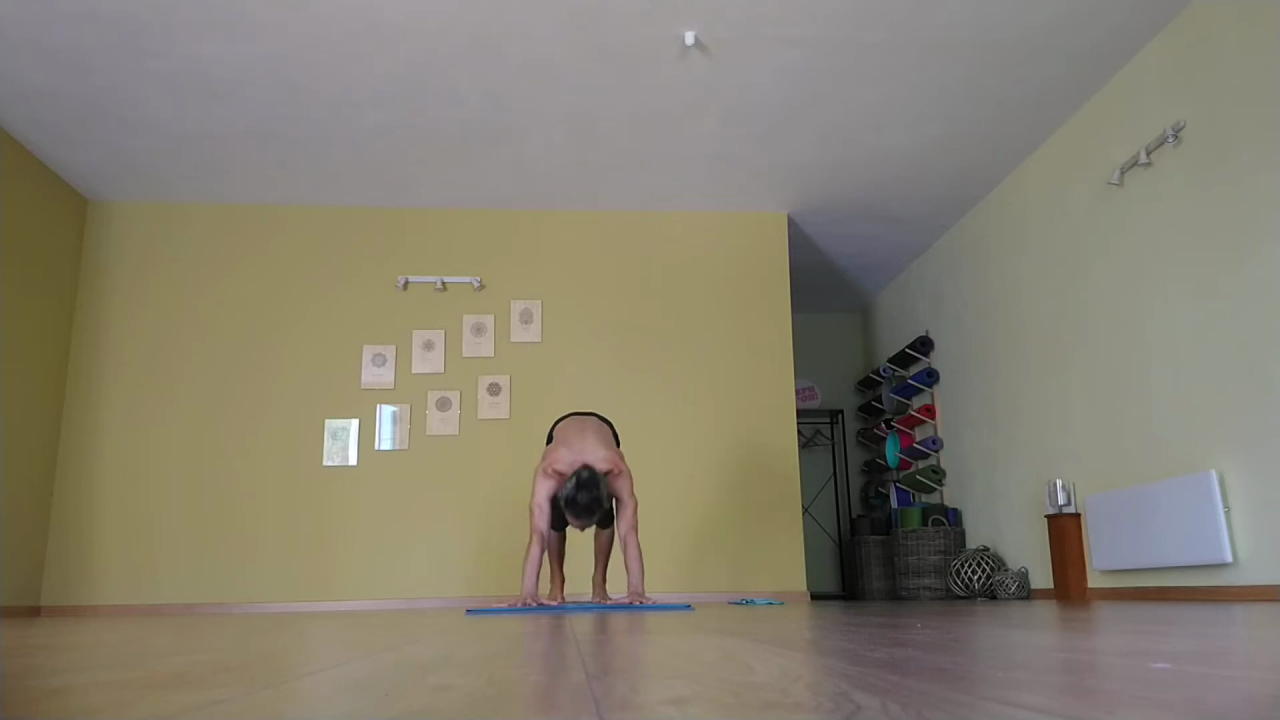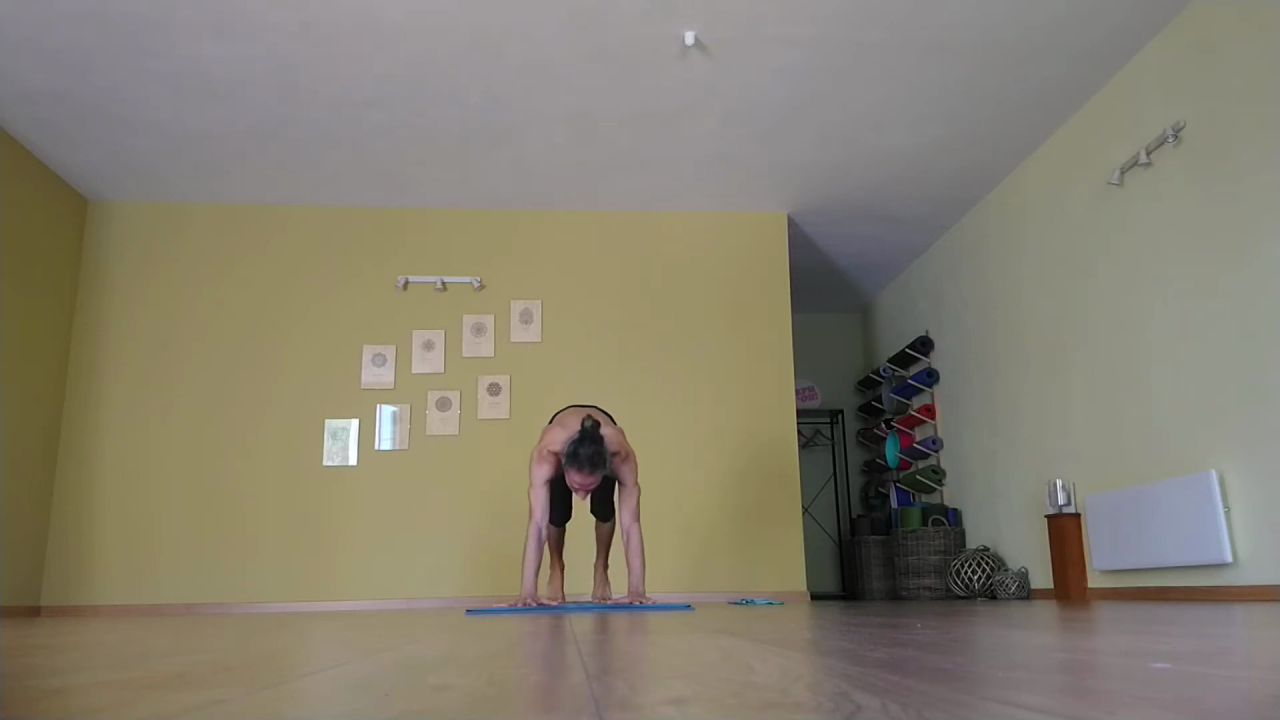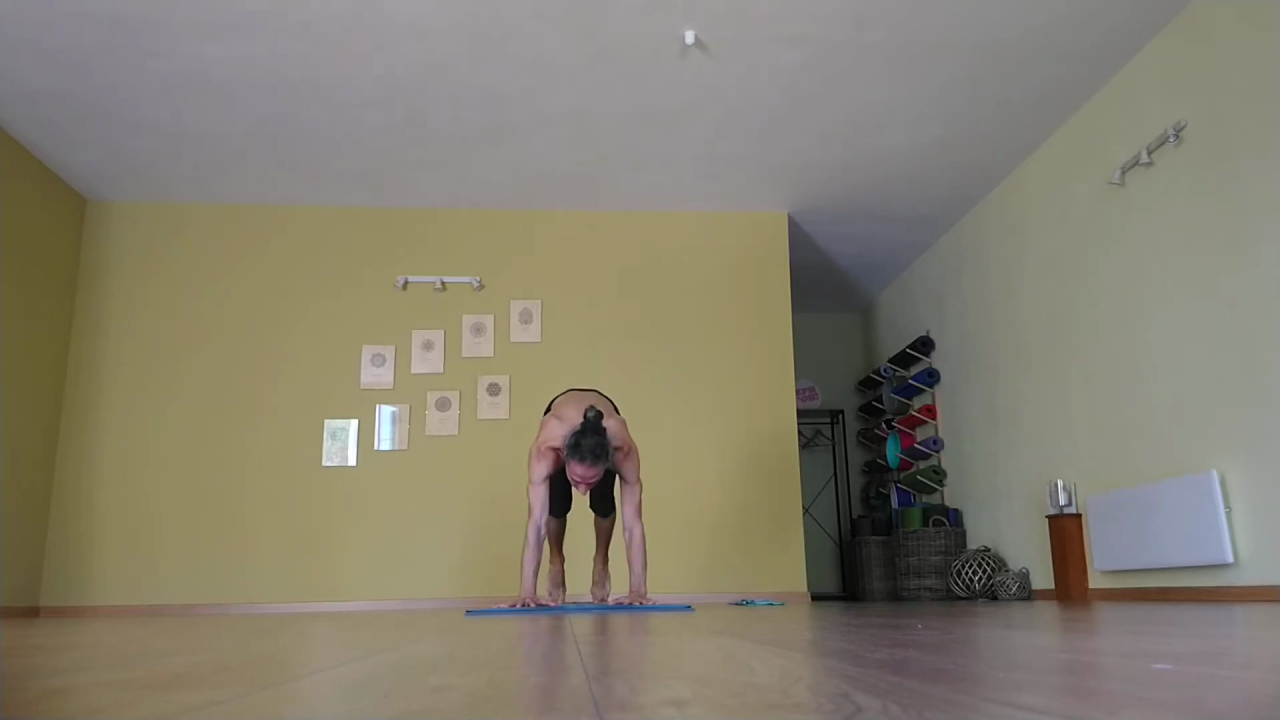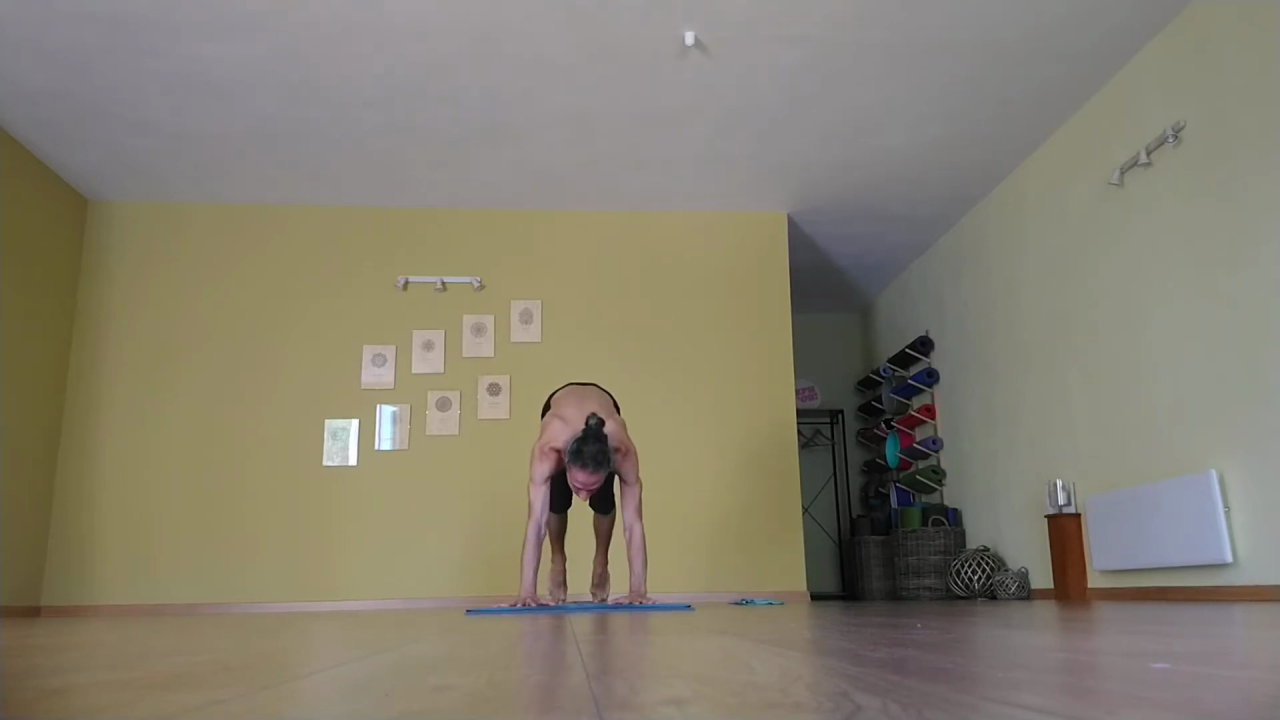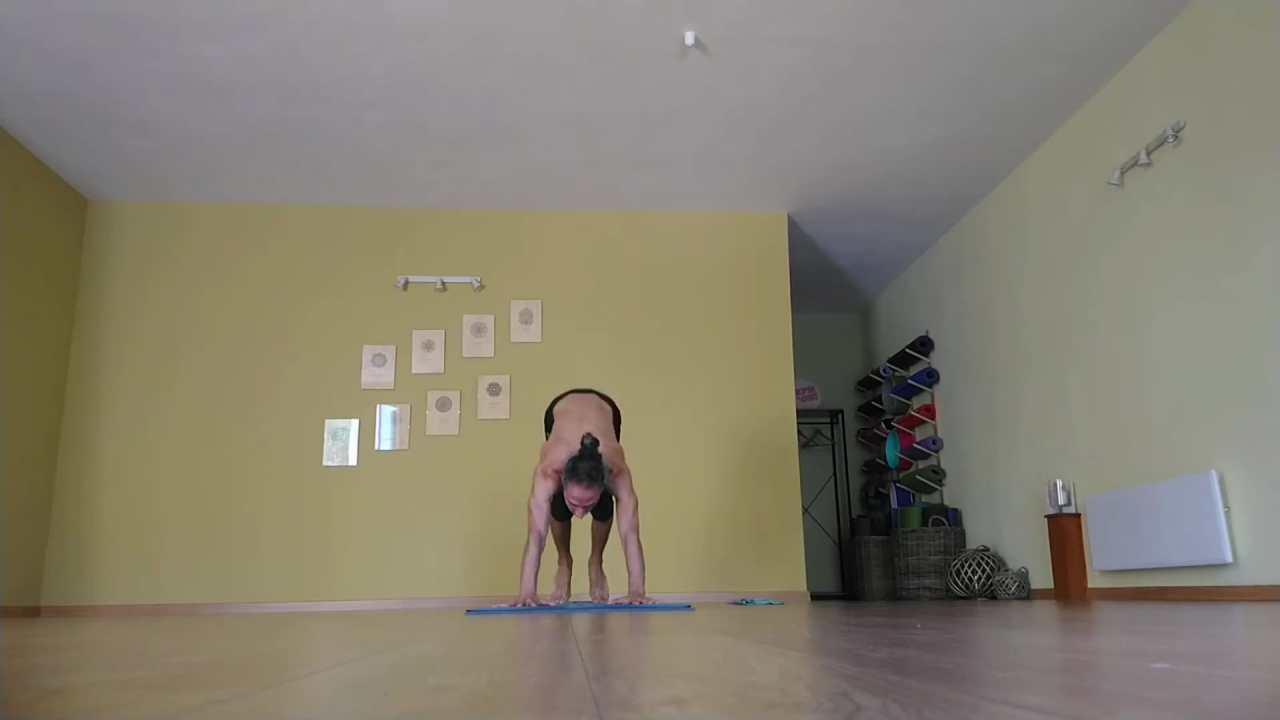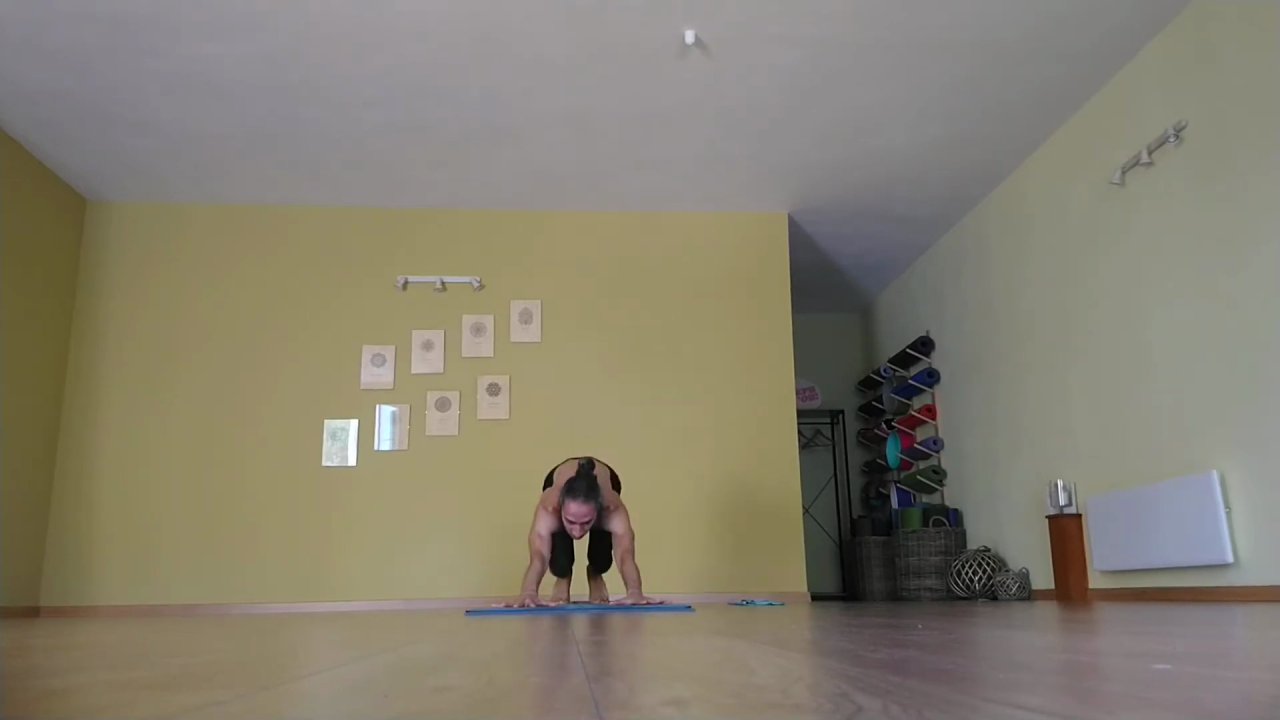
dt=0.3s
person 1, frame 1
left shoulder: (616, 472)
right shoulder: (549, 472)
left elbow: (628, 533)
right elbow: (538, 533)
left wrist: (636, 590)
right wrist: (528, 592)
left knee: (606, 517)
right knee: (556, 519)
left ankle: (600, 582)
right ankle: (556, 581)
person 1, frame 2
left shoulder: (621, 455)
right shoulder: (546, 454)
left elbow: (631, 525)
right elbow: (537, 524)
left wrist: (637, 590)
left knee: (603, 510)
right knee: (557, 512)
left ankle: (601, 569)
right ankle: (556, 568)
person 1, frame 3
left shoulder: (623, 450)
right shoulder: (545, 449)
left elbow: (633, 522)
right elbow: (536, 521)
left knee: (603, 504)
right knee: (557, 505)
left ankle: (601, 561)
right ankle: (556, 561)
person 1, frame 4
left shoulder: (622, 451)
right shoulder: (548, 450)
left elbow: (633, 523)
right elbow: (536, 521)
left knee: (603, 501)
right knee: (557, 500)
left ankle: (601, 562)
right ankle: (557, 560)
person 1, frame 5
left shoulder: (616, 471)
right shoulder: (550, 470)
left elbow: (630, 532)
right elbow: (536, 533)
left wrist: (637, 587)
right wrist: (527, 589)
left knee: (603, 509)
right knee: (559, 510)
left ankle: (597, 562)
right ankle: (564, 562)
person 1, frame 6
left shoulder: (613, 508)
right shoulder: (549, 507)
left elbow: (626, 556)
right elbow: (539, 557)
left wrist: (635, 592)
right wrist: (528, 593)
left knee: (600, 561)
right knee: (560, 565)
left ankle: (594, 577)
right ankle: (564, 578)
